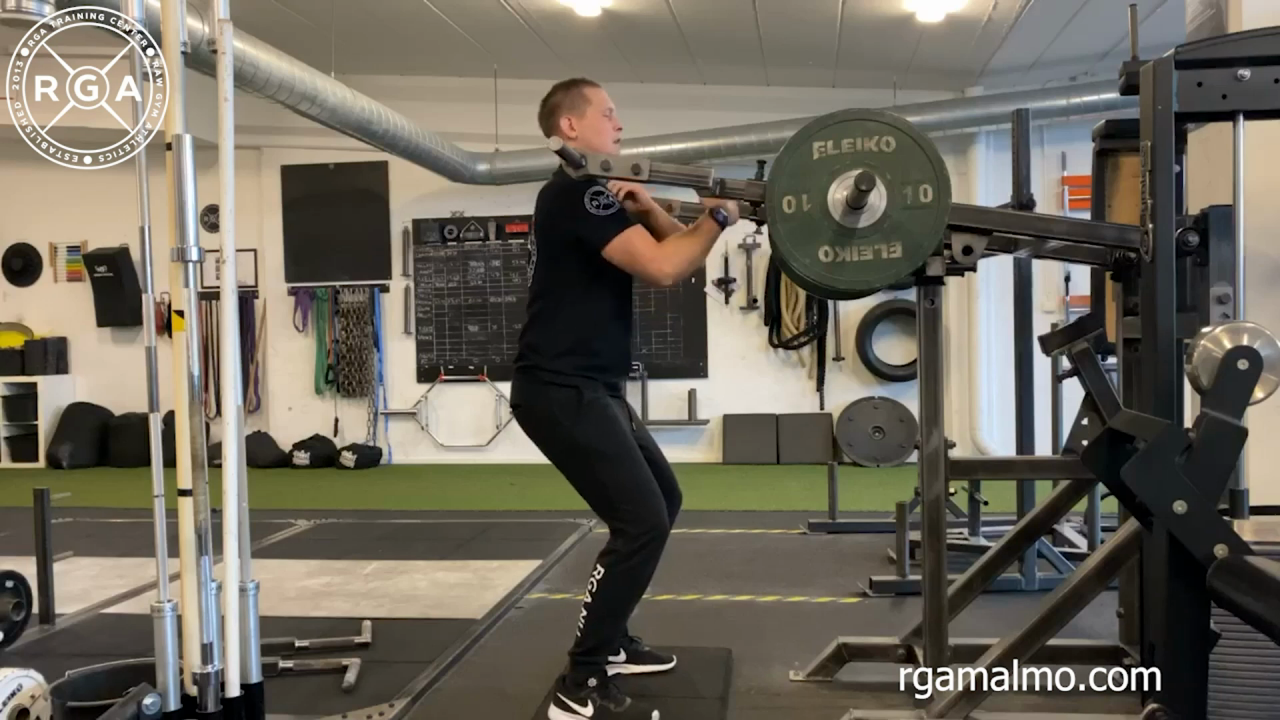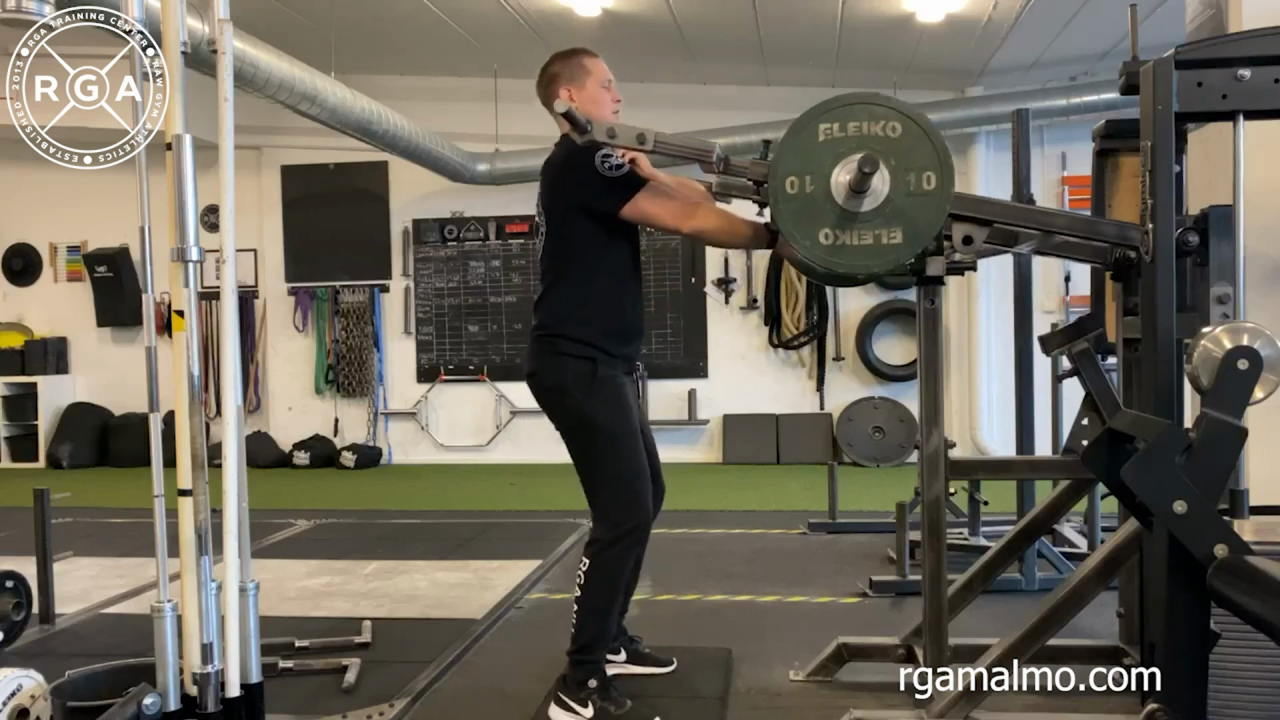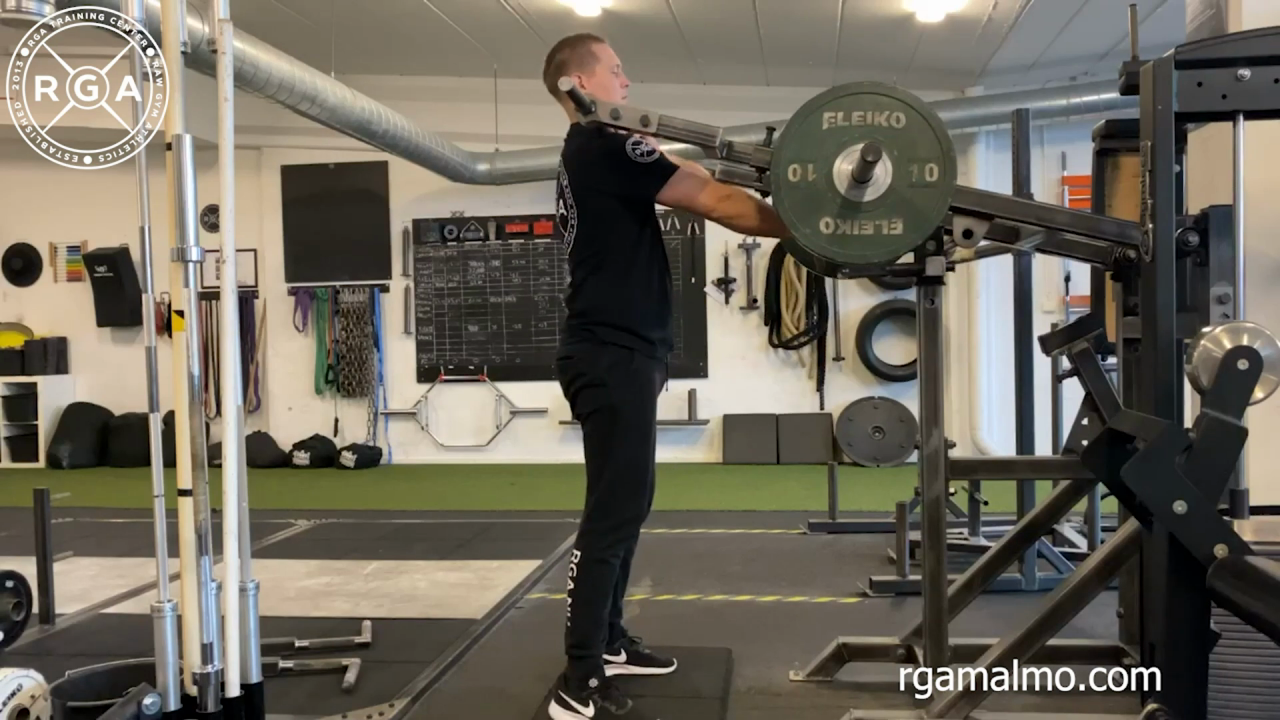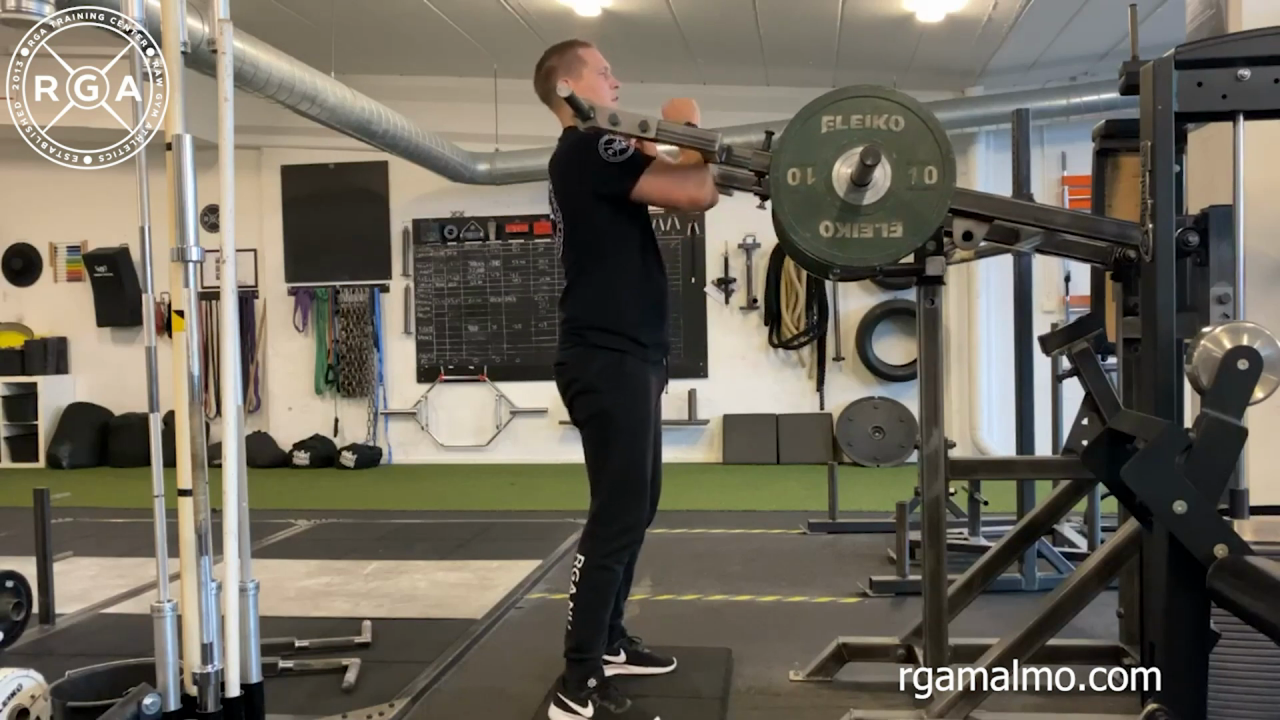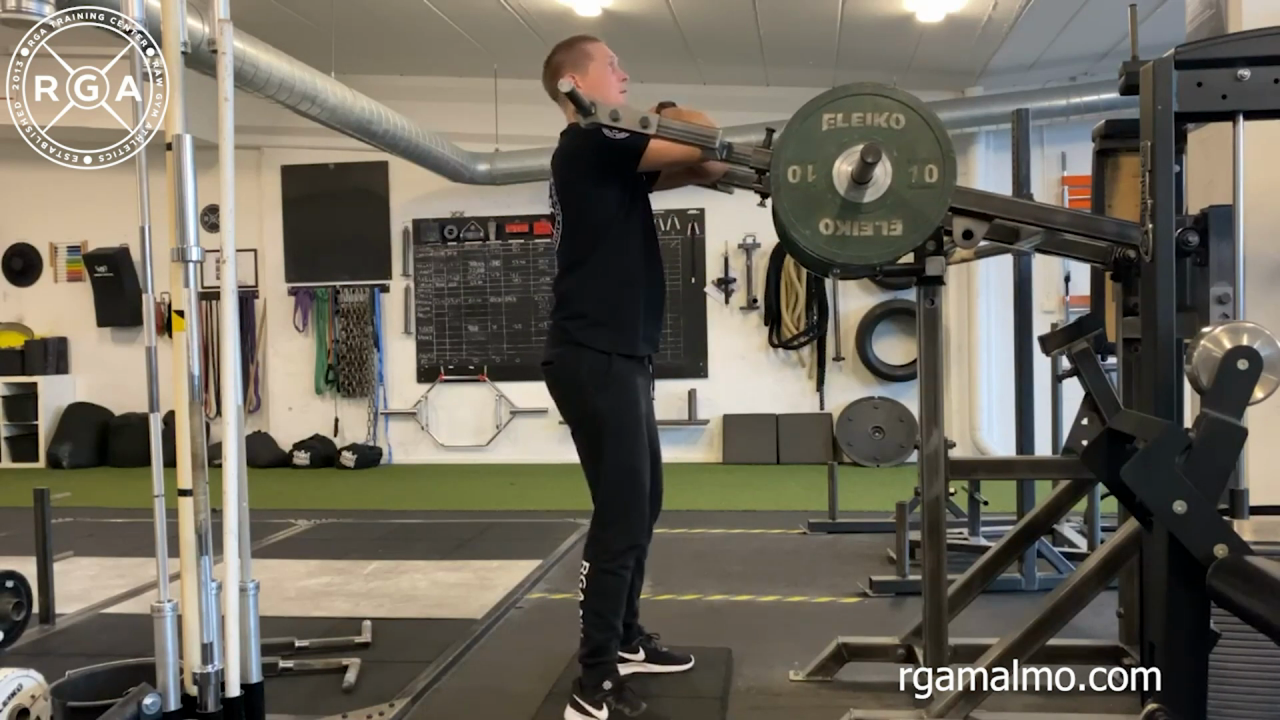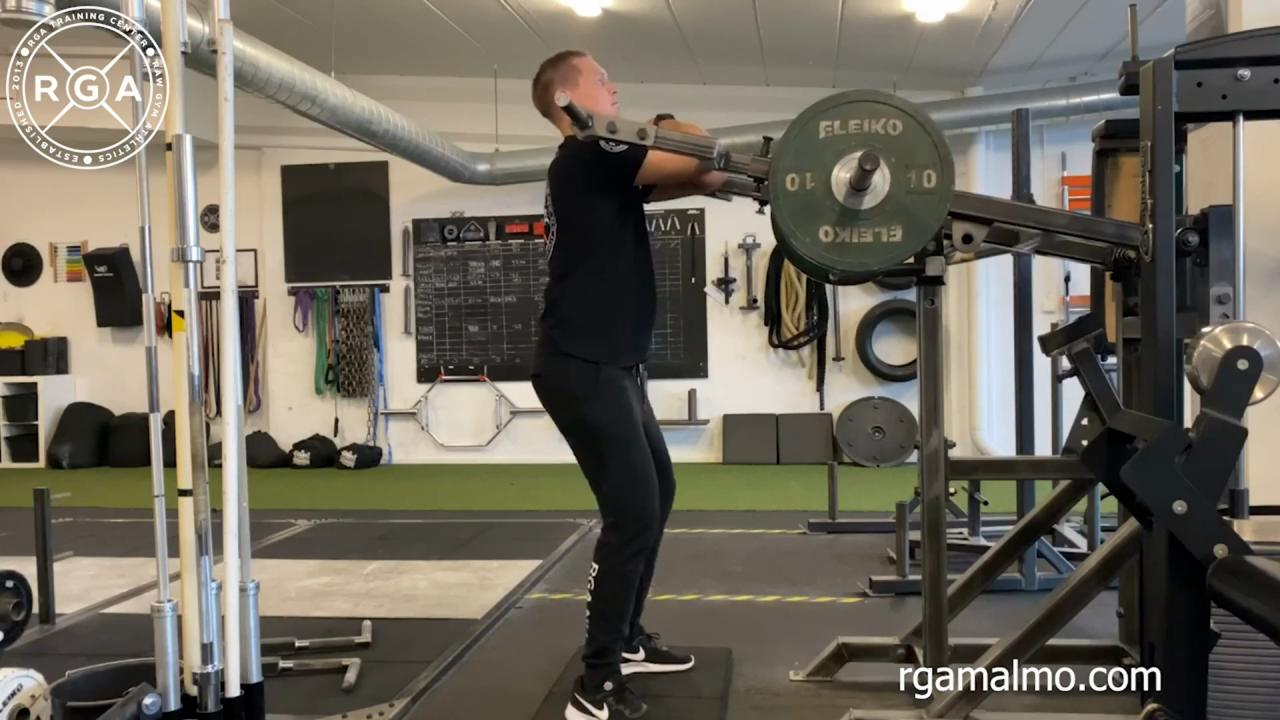
dt=0.7s
person 1, frame 1
left shoulder: (597, 196)
right shoulder: (573, 195)
left elbow: (669, 252)
right elbow: (665, 268)
left wrist: (646, 207)
right wrist: (718, 215)
left hip: (590, 387)
right hip: (561, 392)
left knee: (660, 505)
right knee: (641, 524)
left ankle: (609, 640)
person 1, frame 2
left shoulder: (593, 167)
right shoulder: (580, 163)
left elbow: (692, 198)
right elbow: (688, 221)
left wrist: (646, 173)
right wrist: (772, 237)
left hip: (601, 362)
right hip: (578, 364)
left knee: (642, 500)
right knee: (625, 515)
left ankle: (608, 642)
person 1, frame 3
left shoulder: (596, 151)
right shoulder: (603, 147)
left elbow: (699, 183)
right elbow: (717, 202)
left wrist: (655, 151)
left hip: (619, 351)
right hip: (612, 355)
left knee: (626, 505)
right knee: (613, 512)
left ankle: (608, 642)
person 1, frame 4
left shoulder: (602, 155)
right shoulder: (587, 151)
left elbow: (701, 194)
right elbow: (696, 192)
left wrist: (664, 151)
right wrist: (686, 132)
left hip: (627, 357)
right hip: (607, 361)
left knee: (633, 509)
right knee: (617, 516)
left ankle: (607, 643)
person 1, frame 5
left shoulder: (608, 156)
right shoulder: (590, 143)
left elbow: (705, 165)
right elbow: (704, 146)
left wrist: (672, 130)
right wrist: (674, 118)
left hip: (618, 356)
right hip: (593, 360)
left knee: (640, 506)
right knee: (620, 516)
left ankle: (625, 641)
person 1, frame 6
left shoulder: (602, 167)
right shoulder: (587, 156)
left elbow: (695, 177)
right elbow: (697, 158)
left wrist: (688, 155)
right wrist: (670, 129)
left hip: (607, 364)
right hip: (582, 367)
left knee: (655, 495)
right knee: (633, 514)
left ankle: (626, 640)
